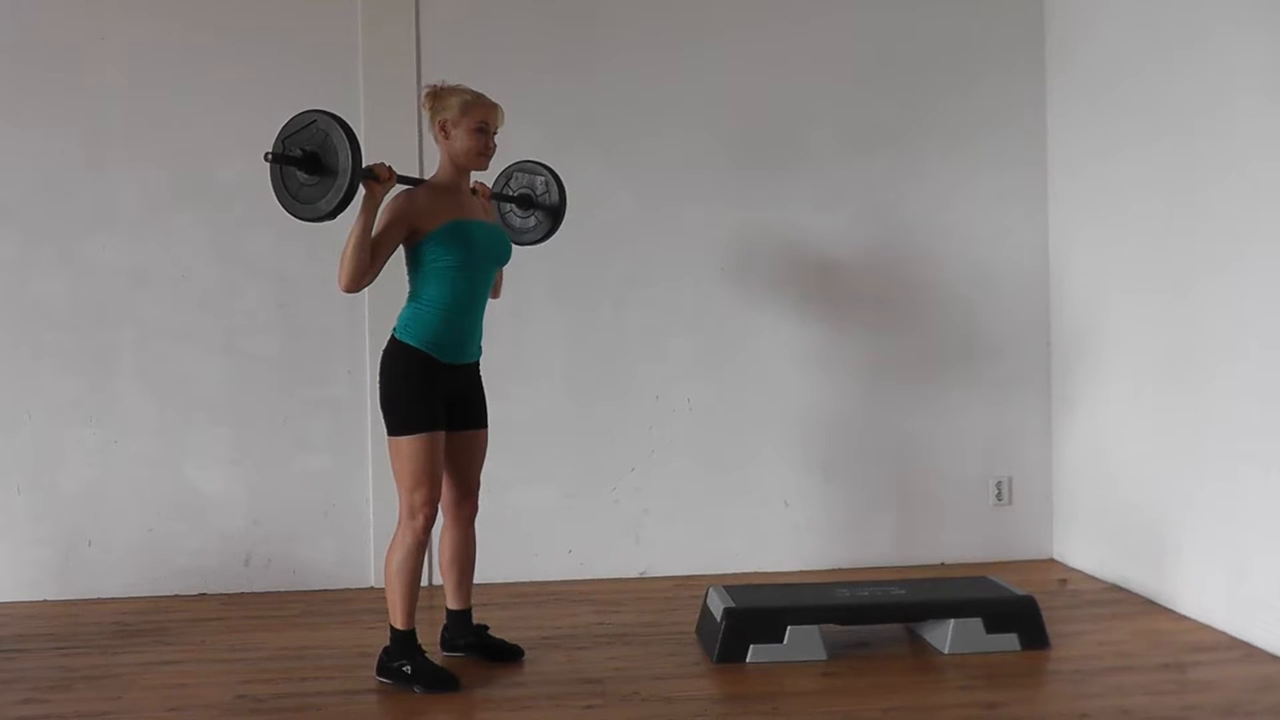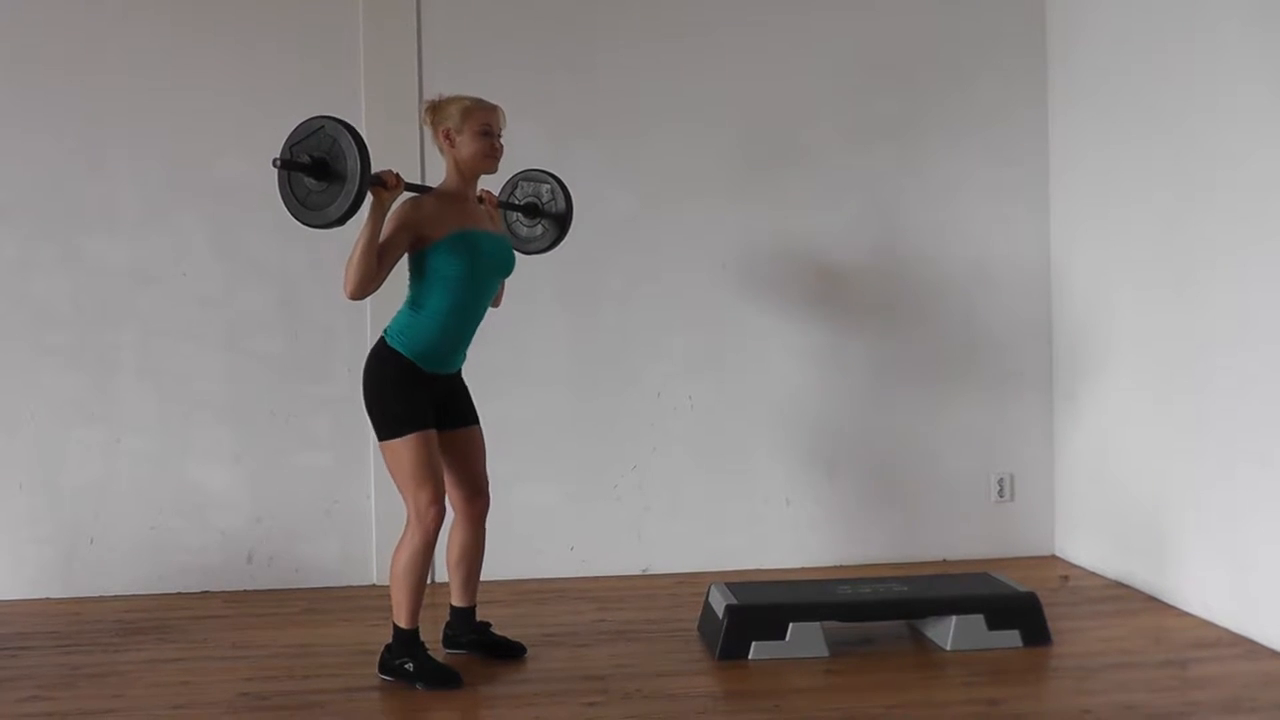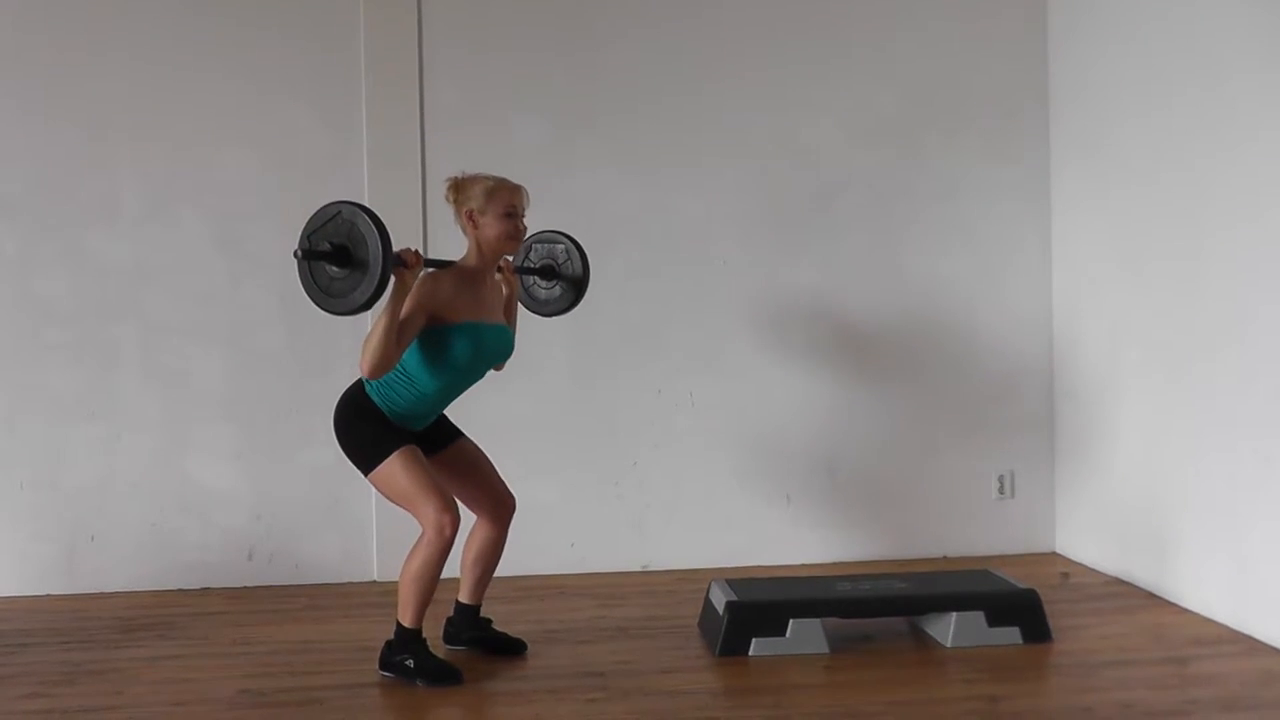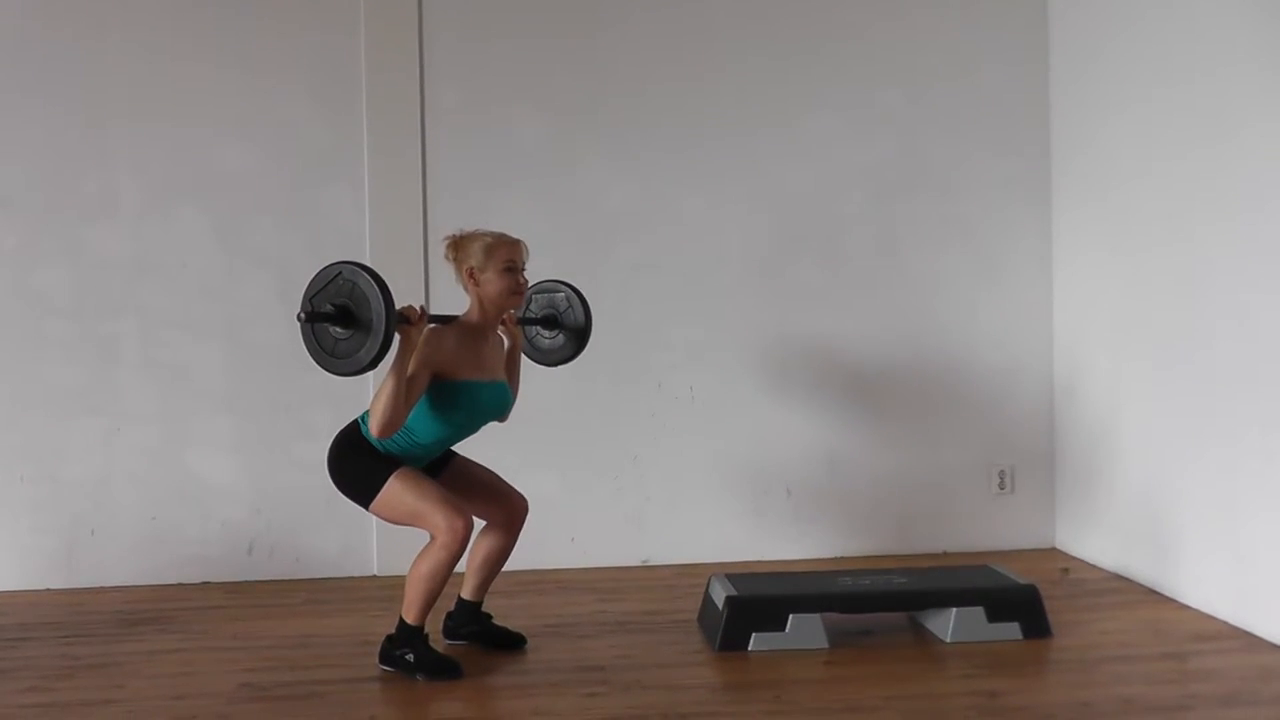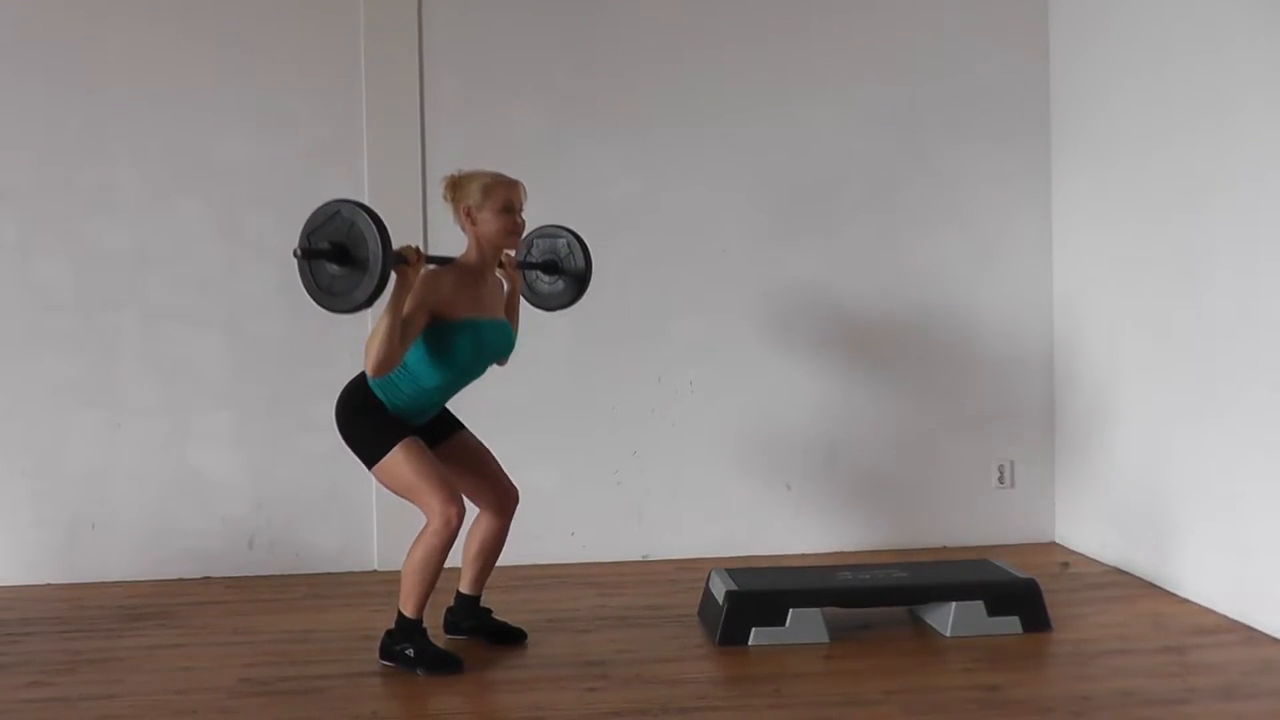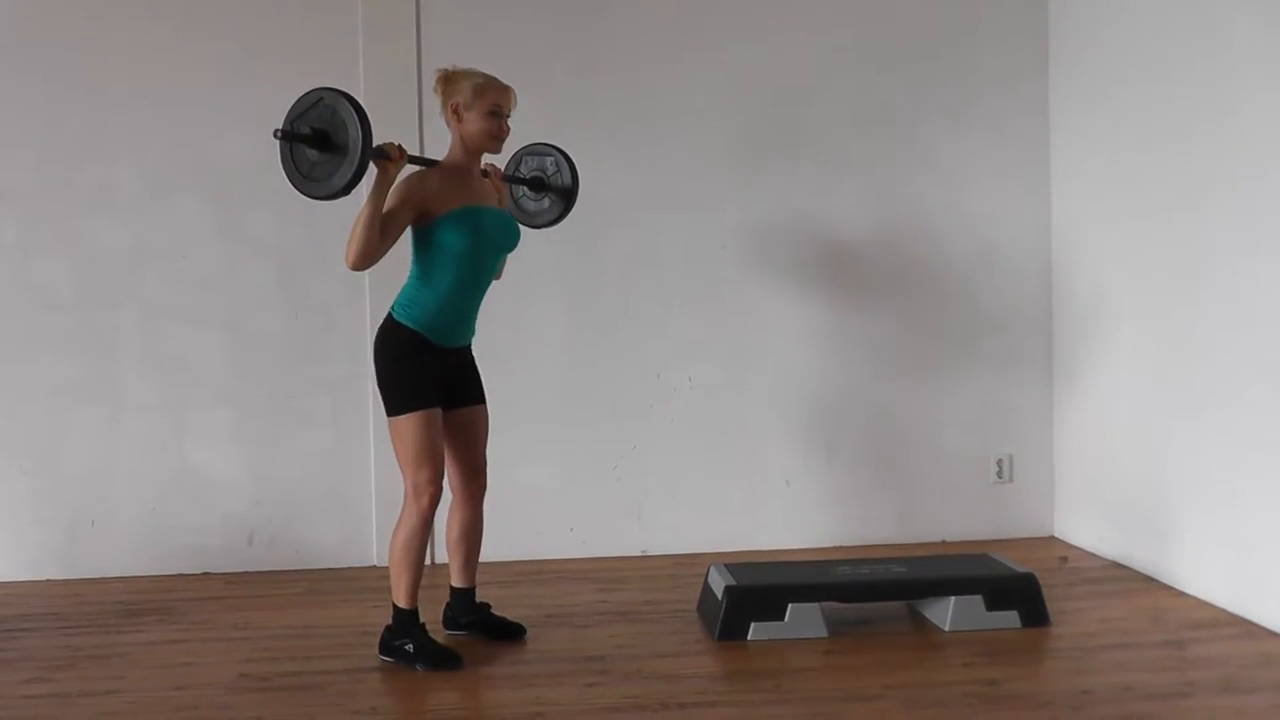
dt=0.7s
person 1, frame 1
left shoulder: (479, 205)
right shoulder: (413, 204)
right elbow: (352, 281)
right wrist: (371, 201)
left hip: (463, 369)
right hip: (415, 367)
left knee: (463, 505)
right knee: (420, 513)
left ankle: (460, 627)
right ankle: (398, 652)
person 1, frame 2
left shoulder: (482, 213)
right shoulder: (420, 210)
left elbow: (492, 296)
right elbow: (357, 287)
right wrist: (379, 206)
left hip: (446, 376)
right hip: (399, 372)
left knee: (473, 501)
right knee: (427, 511)
left ankle: (463, 624)
right ankle: (401, 650)
person 1, frame 3
left shoulder: (491, 287)
right shoulder: (437, 286)
left elbow: (497, 360)
right elbow: (372, 367)
right wrist: (401, 286)
left hip: (419, 420)
right hip: (368, 417)
left knee: (499, 506)
right knee: (441, 519)
left ankle: (465, 622)
right ankle: (402, 648)
person 1, frame 4
left shoulder: (494, 340)
right shoulder: (442, 342)
left elbow: (499, 411)
right elbow: (382, 426)
right wrist: (407, 345)
left hip: (418, 455)
right hip: (362, 455)
left knee: (513, 508)
right knee: (453, 525)
left ankle: (465, 616)
right ankle: (403, 643)
person 1, frame 5
left shoulder: (493, 282)
right shoulder: (438, 283)
left elbow: (499, 355)
right elbow: (378, 364)
right wrist: (402, 286)
left hip: (423, 412)
right hip: (371, 410)
left knee: (502, 498)
right knee: (446, 510)
left ankle: (465, 611)
right ankle: (402, 637)
person 1, frame 6
left shoulder: (486, 187)
right shoulder: (425, 184)
right elbow: (359, 257)
right wrist: (383, 178)
left hip: (455, 350)
right hip: (409, 347)
left knee: (472, 483)
right knee: (425, 492)
left ankle: (463, 605)
right ankle: (401, 631)
